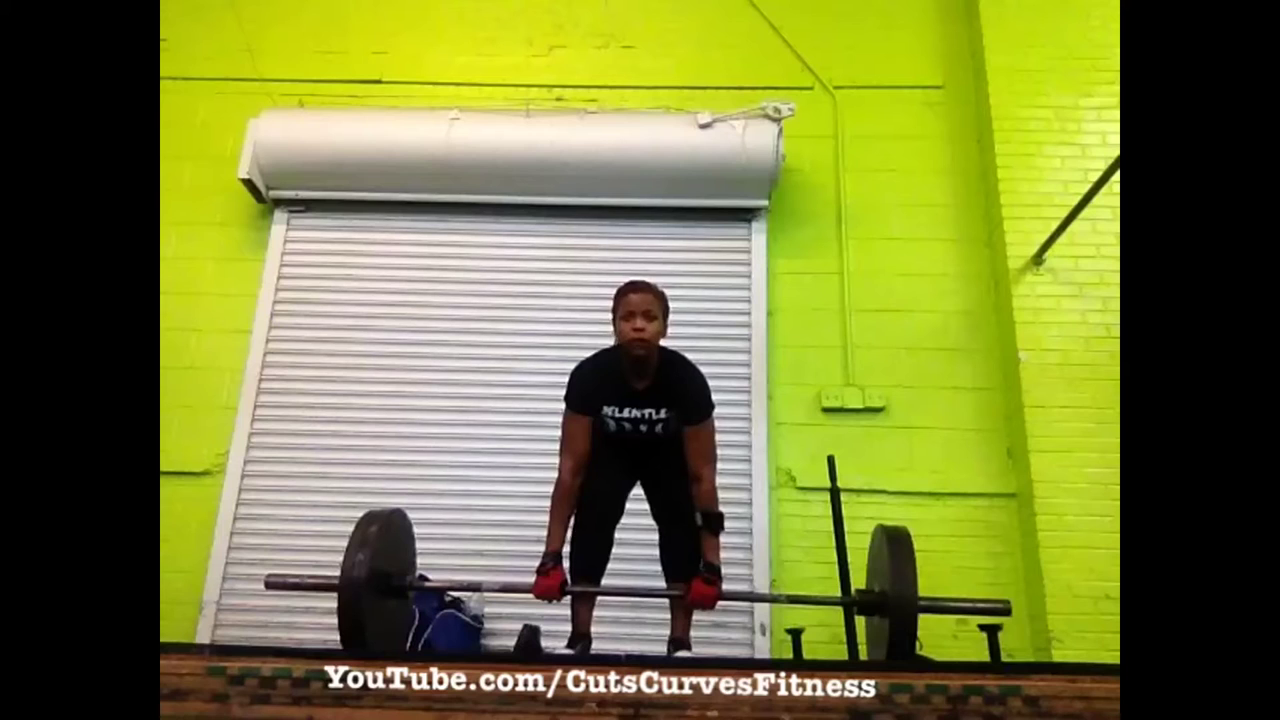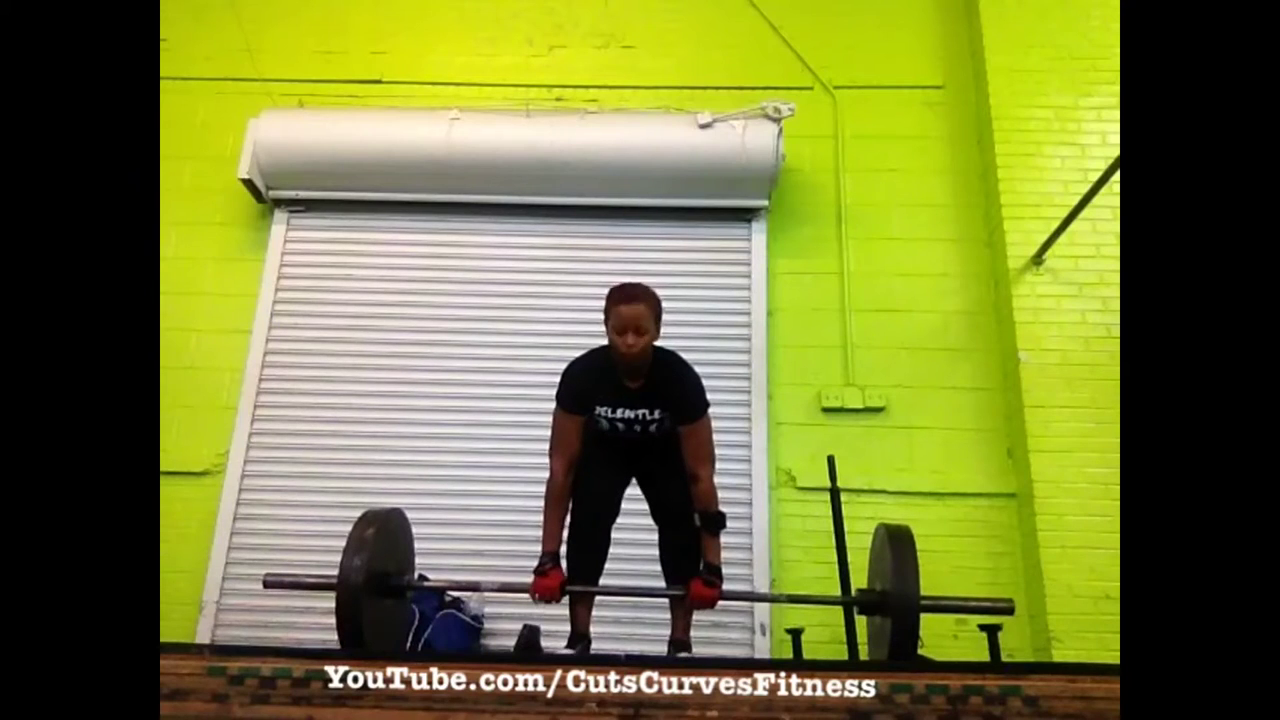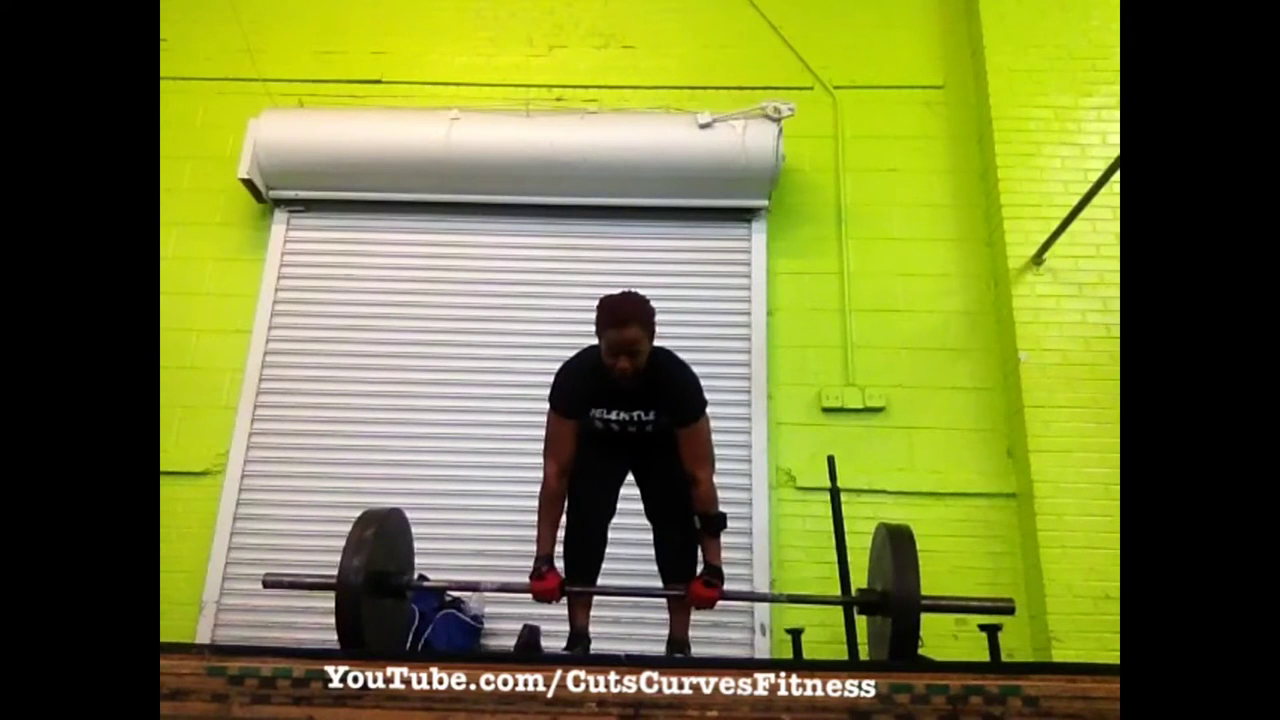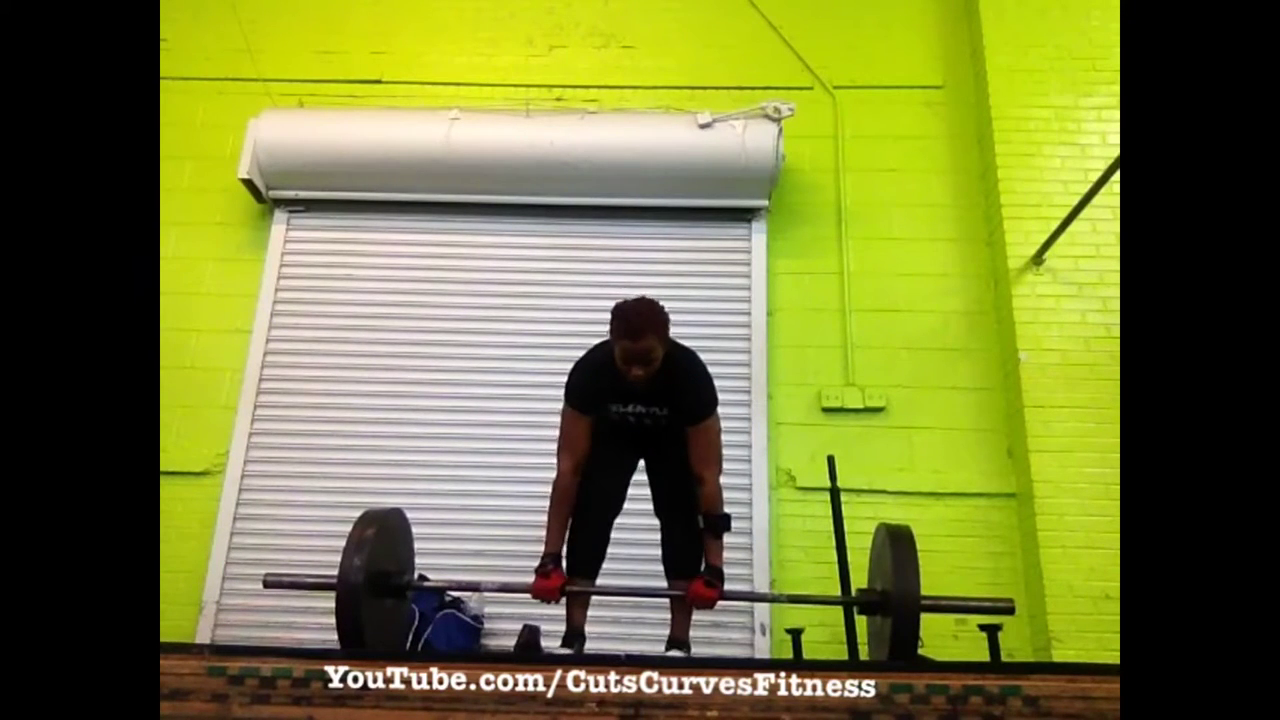
dt=1s
person 1, frame 1
left shoulder: (687, 380)
right shoulder: (589, 376)
left elbow: (702, 476)
right elbow: (571, 469)
left wrist: (710, 565)
right wrist: (551, 557)
left hip: (668, 456)
right hip: (609, 453)
left knee: (680, 523)
right knee: (593, 521)
left ankle: (680, 643)
right ankle: (578, 639)
person 1, frame 2
left shoulder: (680, 378)
right shoulder: (581, 375)
left elbow: (700, 474)
right elbow: (562, 468)
left wrist: (712, 566)
right wrist: (549, 559)
left hip: (664, 455)
right hip: (603, 452)
left knee: (680, 523)
right knee: (588, 521)
left ankle: (680, 645)
right ankle: (578, 641)
person 1, frame 3
left shoulder: (677, 378)
right shoulder: (575, 376)
left elbow: (700, 476)
right elbow: (556, 471)
left wrist: (712, 566)
right wrist: (543, 560)
left hip: (660, 447)
right hip: (598, 446)
left knee: (675, 523)
right knee: (584, 520)
left ankle: (678, 645)
right ankle: (577, 640)
person 1, frame 4
left shoulder: (690, 374)
right shoulder: (590, 371)
left elbow: (707, 475)
right elbow: (569, 466)
left wrist: (713, 567)
right wrist: (551, 557)
left hip: (672, 437)
right hip: (612, 434)
left knee: (681, 516)
right knee: (591, 514)
left ankle: (678, 644)
right ankle: (573, 637)
